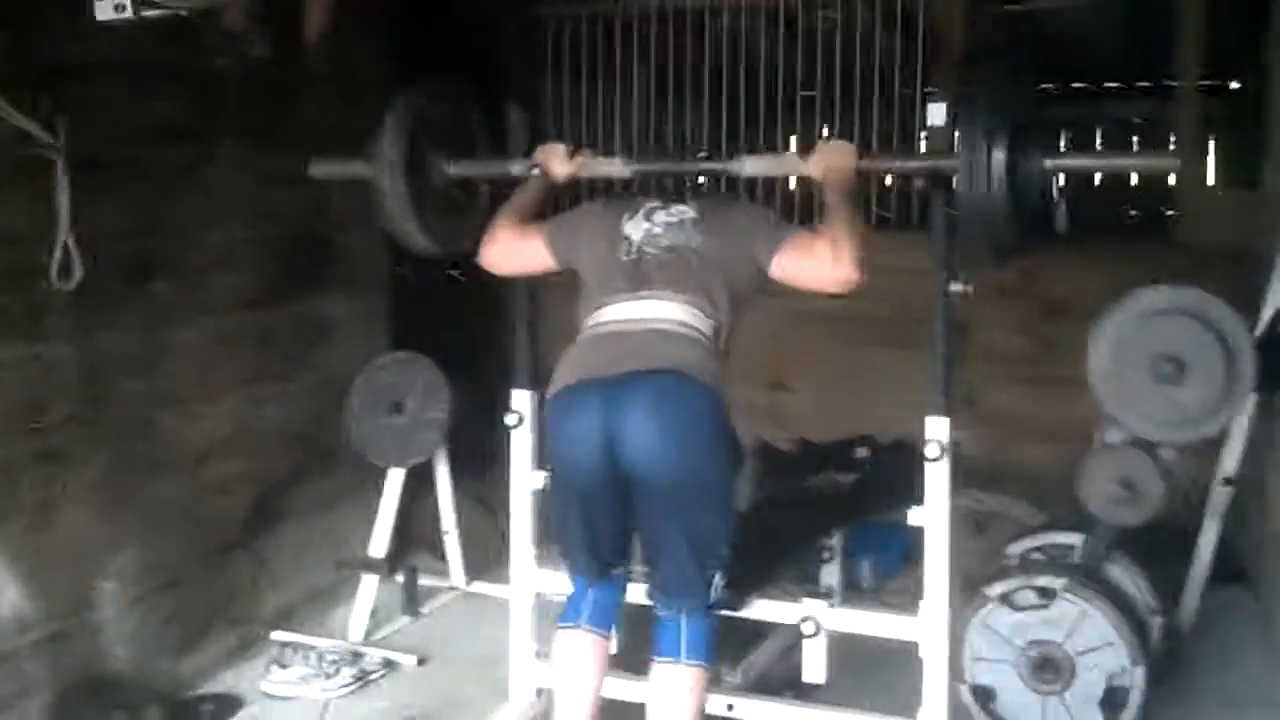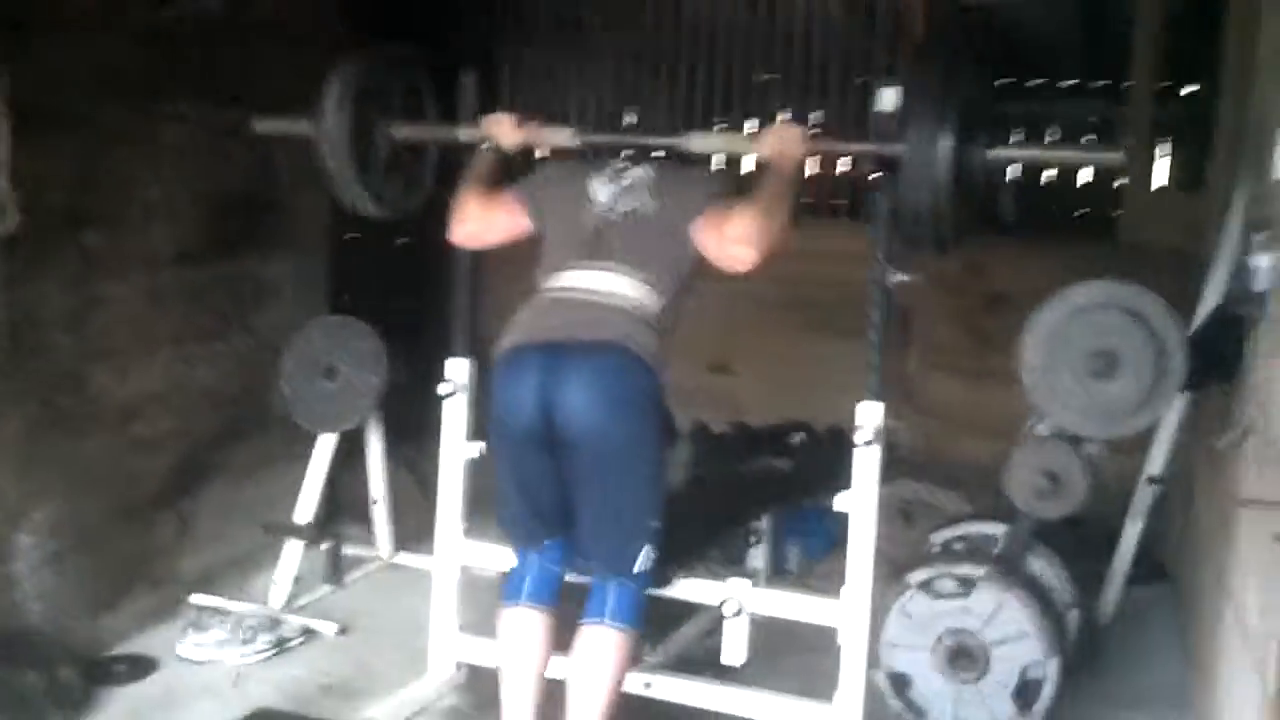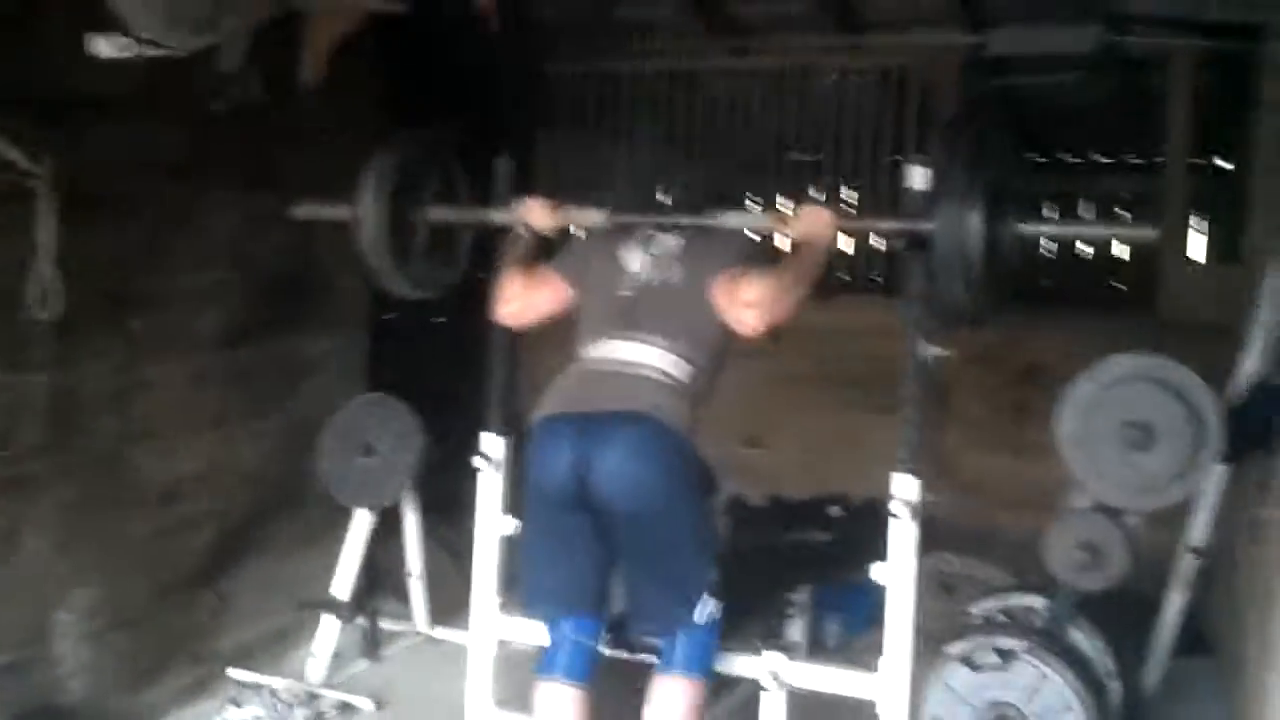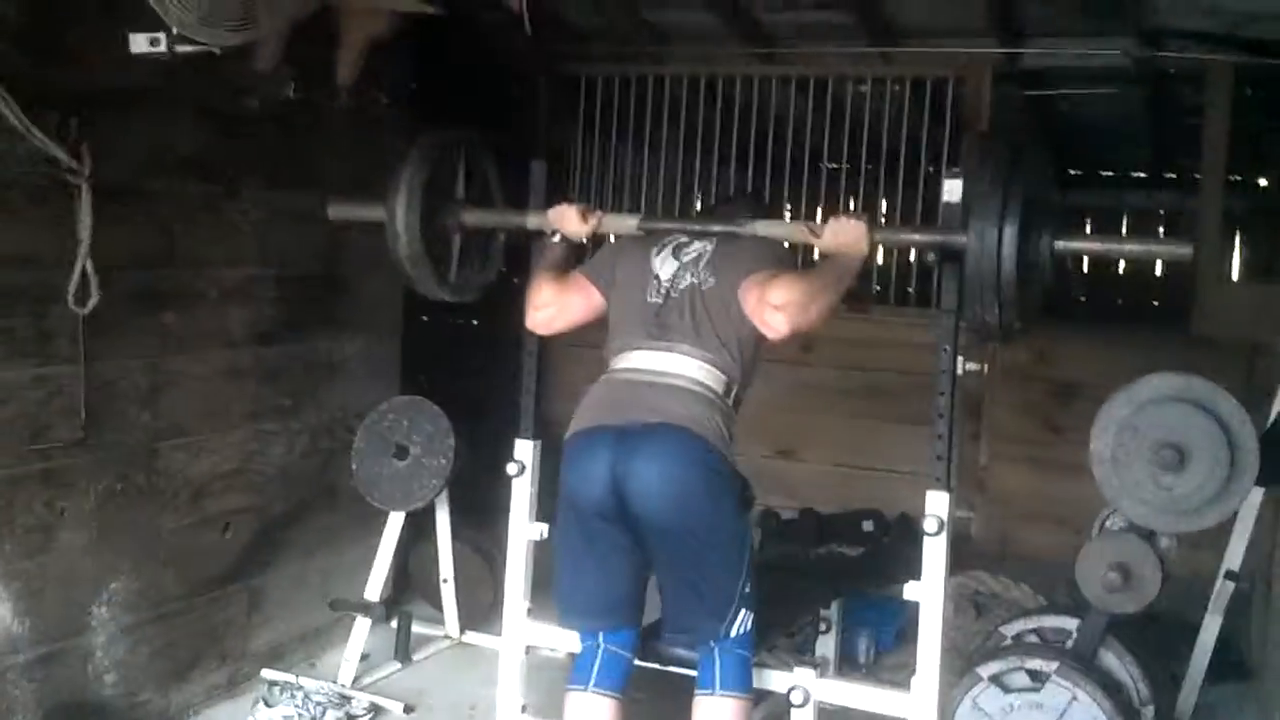
dt=0.3s
person 1, frame 1
left shoulder: (601, 217)
right shoulder: (740, 221)
left elbow: (496, 252)
right elbow: (838, 269)
left wrist: (544, 177)
right wrist: (835, 182)
left hip: (575, 401)
right hip: (675, 402)
left knee: (593, 582)
right knee: (686, 604)
person 1, frame 2
left shoulder: (568, 176)
right shoulder: (692, 186)
left elbow: (466, 226)
right elbow: (741, 247)
left wrist: (493, 148)
right wrist: (782, 166)
left hip: (521, 363)
right hip: (611, 373)
left knee: (537, 554)
right knee: (617, 575)
person 1, frame 3
left shoulder: (604, 246)
right shoulder: (727, 248)
left elbow: (511, 307)
right elbow: (752, 311)
left wrist: (529, 231)
right wrist: (813, 246)
left hip: (555, 434)
right hip: (644, 440)
left knee: (569, 631)
right knee: (689, 627)
person 1, frame 4
left shoulder: (631, 251)
right shoulder: (758, 254)
left elbow: (542, 313)
right elbow: (779, 313)
left wrist: (561, 239)
right wrist: (845, 256)
left hip: (589, 445)
right hip: (680, 453)
left knee: (602, 640)
right knee: (724, 643)
